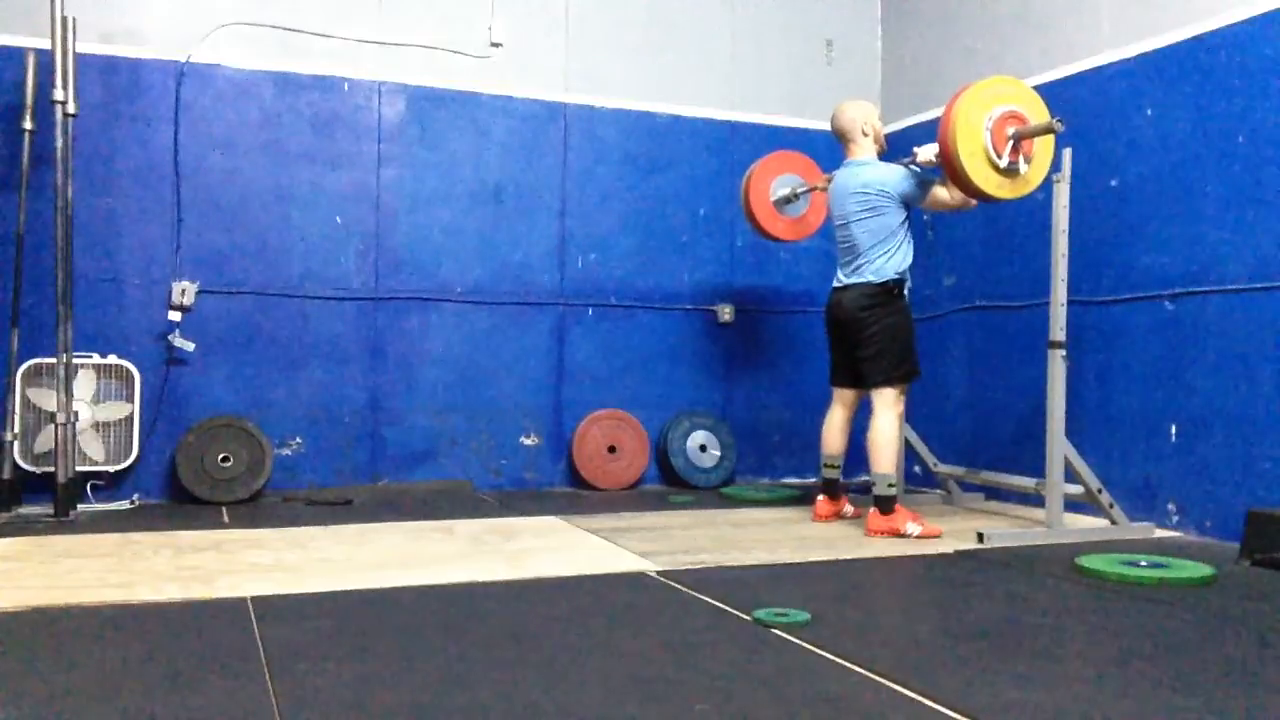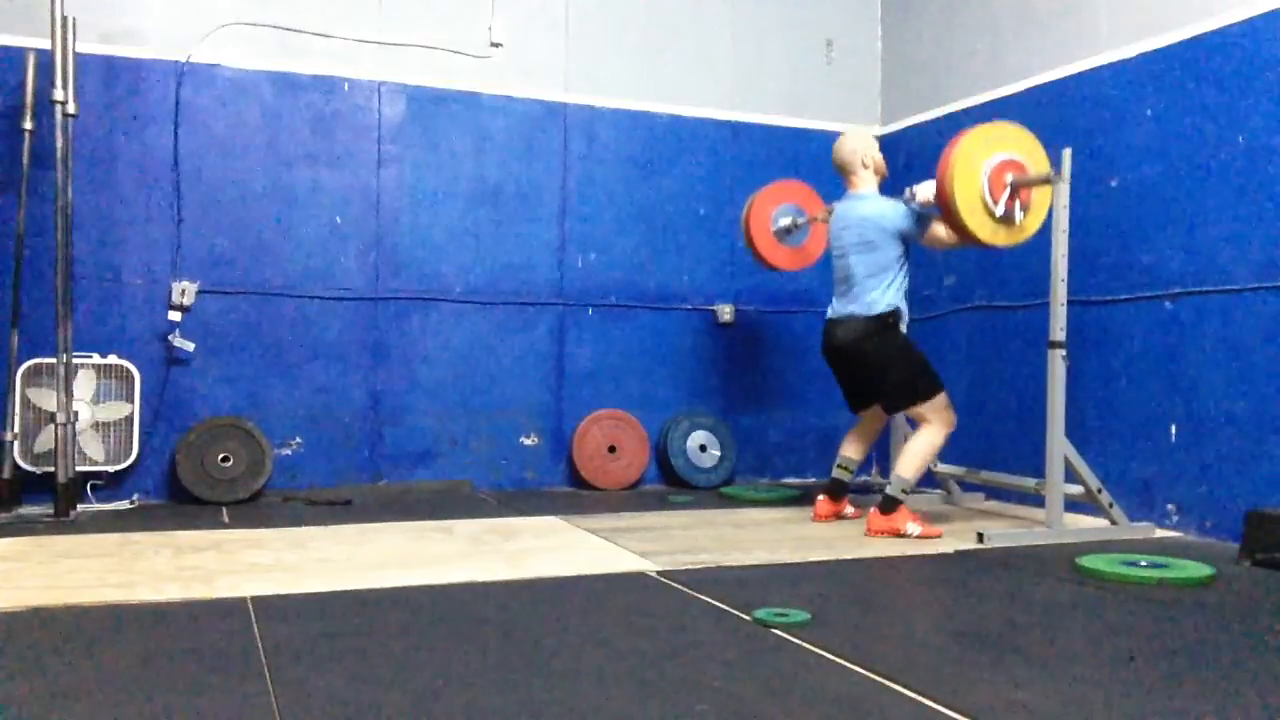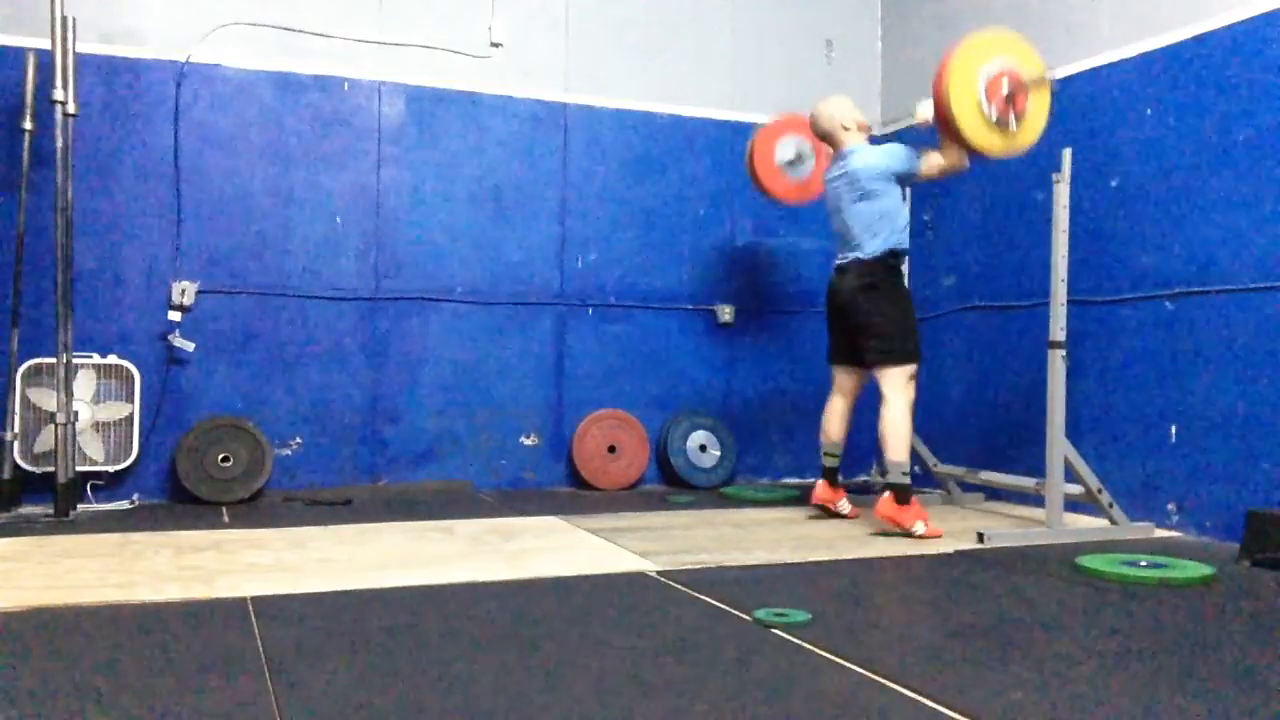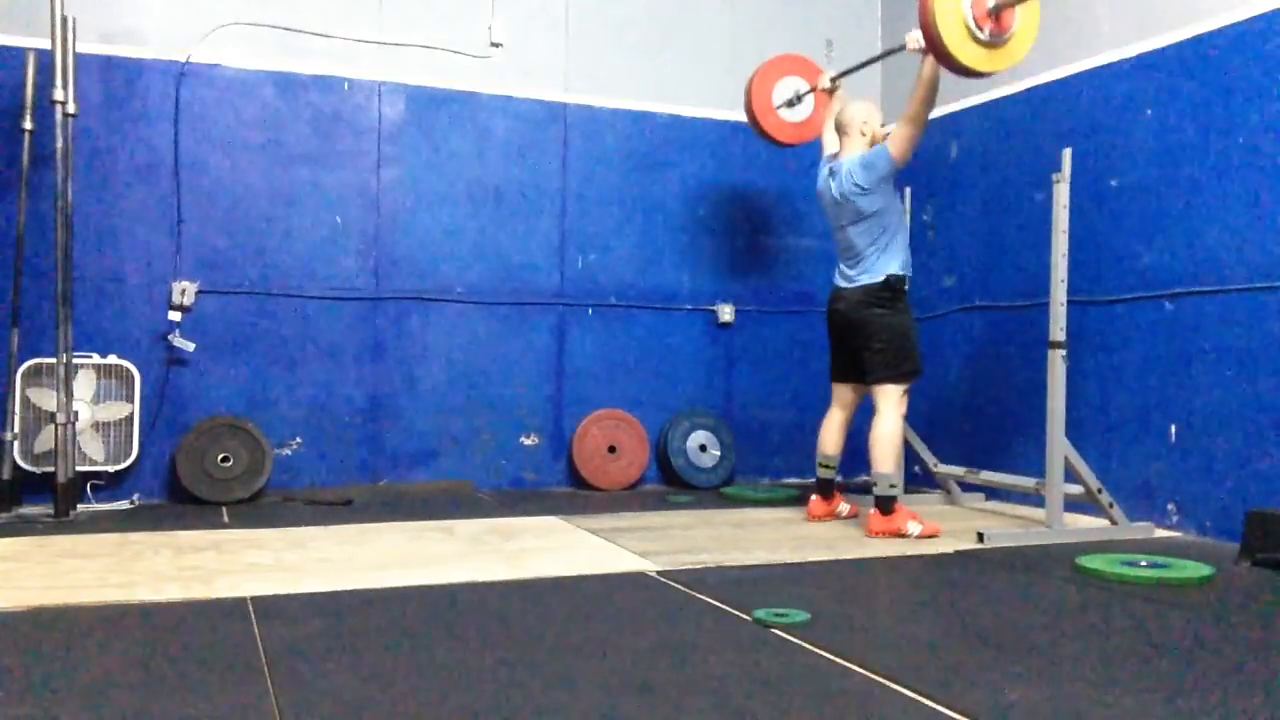
dt=0.4s
person 1, frame 1
left shoulder: (837, 183)
right shoulder: (891, 175)
right elbow: (960, 199)
right wrist: (942, 161)
left hip: (842, 299)
right hip: (878, 299)
left knee: (843, 401)
right knee: (888, 403)
left ankle: (829, 497)
right ankle: (885, 511)
person 1, frame 2
left shoulder: (840, 214)
right shoulder: (891, 211)
right elbow: (953, 238)
left hip: (838, 332)
right hip: (873, 331)
left knee: (873, 417)
right knee: (939, 418)
left ankle: (831, 498)
right ankle: (889, 511)
person 1, frame 3
left shoulder: (834, 171)
right shoulder: (880, 157)
right elbow: (953, 162)
left wrist: (822, 151)
left hip: (843, 283)
right hip: (877, 281)
left knee: (844, 389)
right knee: (898, 387)
left ankle: (827, 485)
right ankle: (898, 500)
person 1, frame 4
left shoulder: (827, 172)
right shoulder: (869, 168)
left elbow: (832, 130)
right elbow: (917, 116)
left wrist: (829, 94)
right wrist: (931, 55)
left hip: (844, 300)
right hip: (879, 300)
left knee: (842, 403)
right knee: (891, 402)
left ankle: (823, 498)
right ankle: (886, 513)
